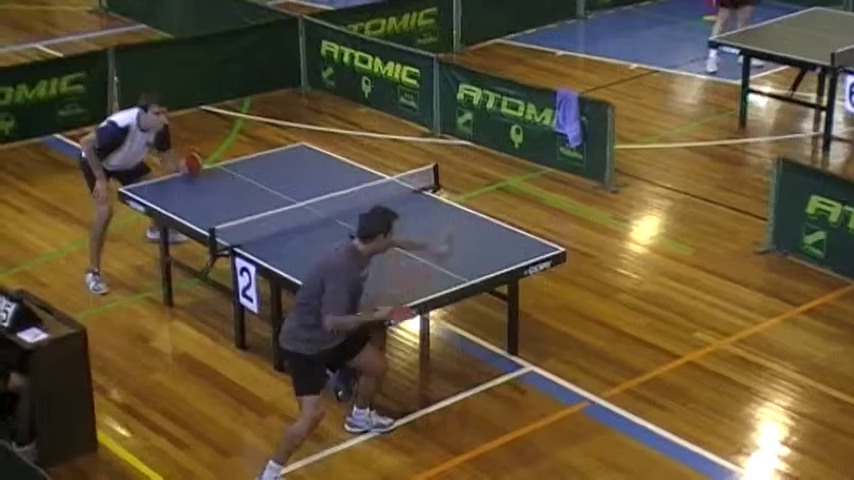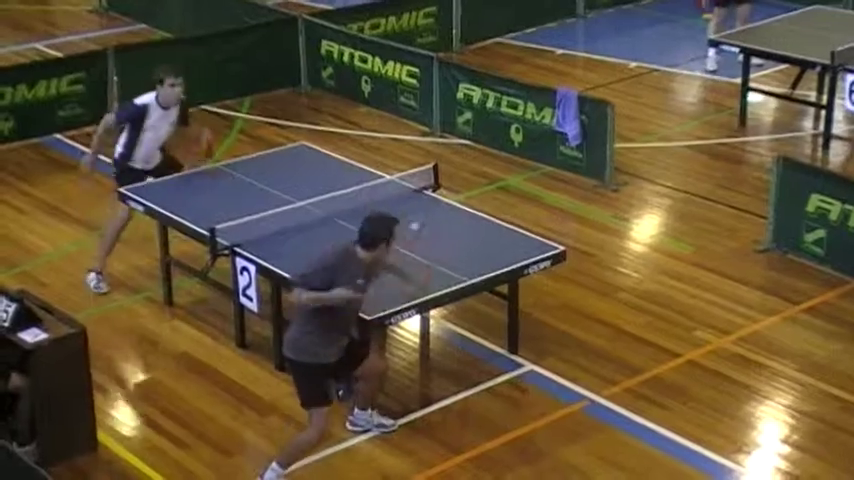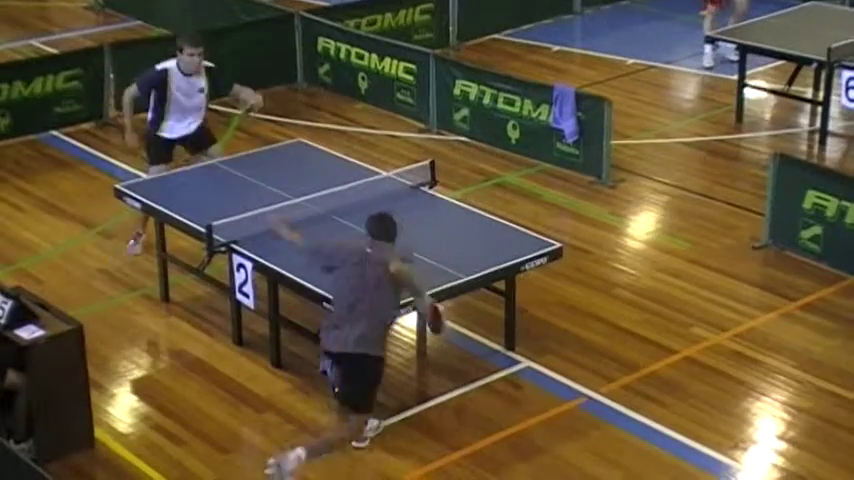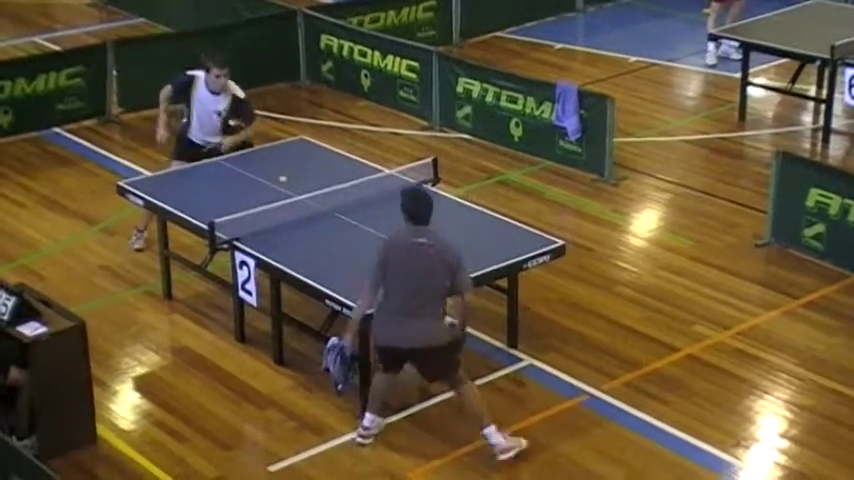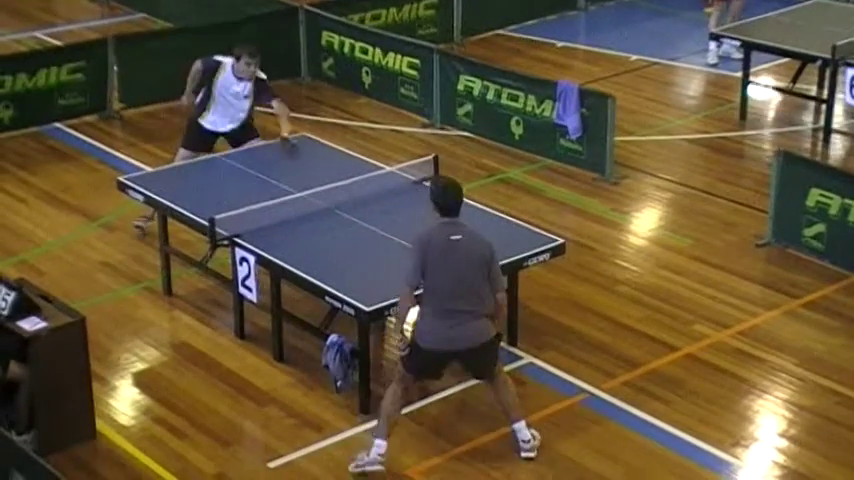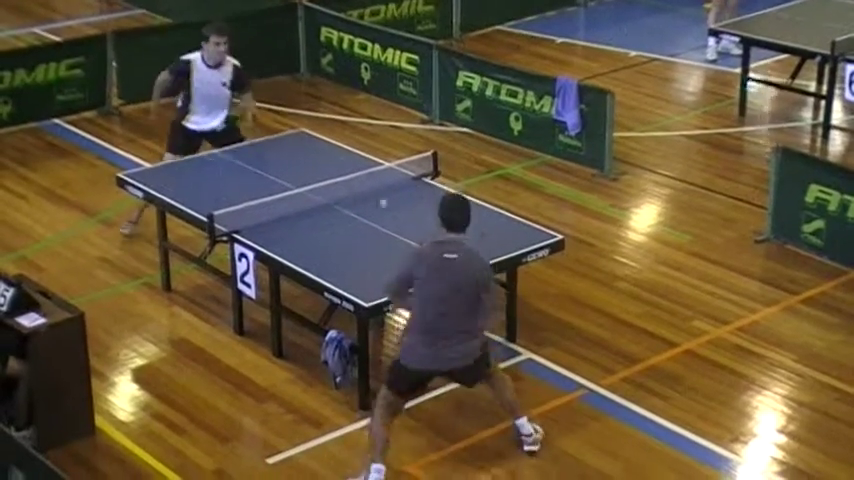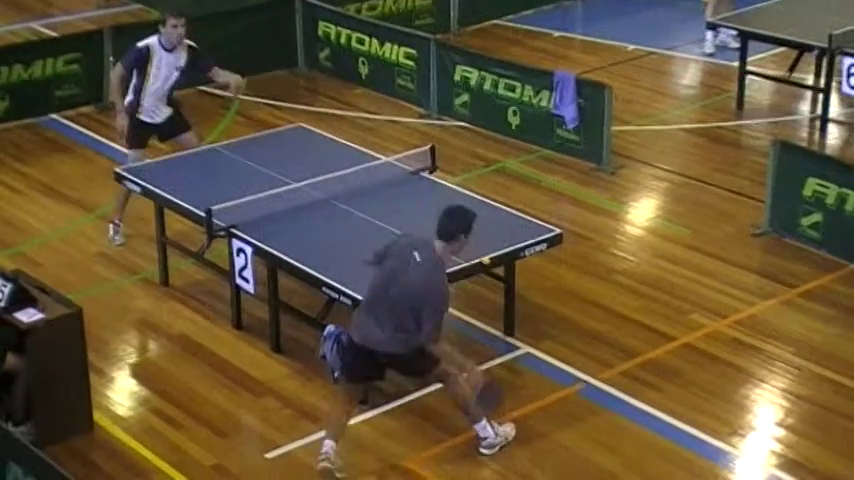
dt=0.3s
person 1, frame 1
left shoulder: (357, 248)
right shoulder: (343, 266)
left elbow: (392, 244)
right elbow: (332, 322)
left wrist: (427, 247)
right wrist: (376, 316)
left hip: (335, 334)
right hip: (302, 342)
left knee: (377, 366)
right knee: (313, 414)
left ankle: (359, 416)
person 1, frame 2
left shoulder: (367, 258)
right shoulder: (334, 261)
left elbow: (382, 265)
right elbow: (296, 296)
left wrist: (405, 276)
right wrist: (328, 297)
left hip: (337, 340)
right hip: (308, 351)
left knee: (377, 368)
right knee: (319, 426)
left ankle: (359, 417)
person 1, frame 3
left shoulder: (346, 251)
right shoulder: (394, 255)
left elbow: (308, 247)
right elbow: (396, 269)
left wrist: (285, 231)
right wrist: (421, 295)
left hip: (334, 339)
right hip: (361, 347)
right knee: (352, 426)
left ankle: (363, 426)
person 1, frame 4
left shoulder: (390, 244)
right shoulder: (448, 250)
left elbow: (371, 291)
right elbow: (462, 298)
left wrist: (351, 327)
right wrist: (459, 327)
left hip: (390, 335)
right hip: (433, 336)
left knee: (385, 370)
right knee: (461, 383)
left ankle: (368, 424)
right ankle: (498, 440)
person 1, frame 5
left shoulder: (425, 240)
right shoulder: (482, 244)
left elbow: (408, 291)
right elbow: (501, 298)
left wrist: (398, 331)
right wrist: (493, 326)
left hip: (432, 337)
right hip: (476, 334)
left knee: (399, 385)
right knee: (497, 377)
left ankle: (376, 452)
right ankle: (525, 437)
person 1, frame 6
left shoulder: (421, 254)
right shoulder: (479, 267)
left elbow: (393, 294)
right elbow: (488, 321)
right wrist: (478, 327)
left hip: (414, 353)
right hip: (457, 355)
left knee: (384, 407)
right knee: (494, 375)
right ankle: (527, 432)
person 1, frame 7
left shoulder: (406, 242)
right shoulder: (436, 286)
left elbow: (375, 260)
right elbow: (431, 343)
right wrist: (467, 370)
left hip: (362, 333)
right hip: (399, 344)
left knee: (346, 398)
right knee: (454, 374)
left ankle: (329, 451)
right ankle: (487, 435)
person 2, frame 1
left shoulder: (160, 127)
right shoulder: (120, 125)
left elbow: (167, 158)
right elbow: (86, 143)
left wrist: (181, 167)
right wrist: (100, 179)
left hip: (128, 162)
right hip: (97, 162)
right knee: (105, 210)
left ankle: (156, 230)
right ankle: (92, 271)
person 2, frame 2
left shoulder: (179, 103)
right shoulder: (141, 106)
left elbow: (184, 127)
right elbow: (107, 122)
left wrist: (203, 137)
right wrist: (92, 154)
left hip: (156, 157)
right hip: (130, 163)
right knee: (123, 214)
right ankle: (96, 272)
person 2, frame 3
left shoulder: (208, 71)
right shoulder: (162, 73)
left elbow: (234, 90)
right elbow: (129, 94)
left wrist: (252, 97)
right wrist: (129, 130)
left hip: (193, 127)
right hip: (162, 132)
right ankle: (138, 234)
person 2, frame 4
left shoulder: (236, 97)
right shoulder: (191, 79)
left elbow: (252, 125)
right elbow: (166, 92)
left wrist: (234, 139)
right wrist: (162, 125)
left hip: (227, 138)
right hip: (193, 136)
right ankle: (141, 229)
person 2, frame 5
left shoulder: (259, 81)
right shoulder: (218, 64)
left elbow: (279, 105)
right elbow: (198, 65)
left wrist: (284, 123)
right wrist: (188, 94)
left hip: (238, 125)
right hip: (204, 122)
right ankle: (150, 215)
person 2, frame 6
left shoulder: (234, 67)
right shoulder: (187, 63)
left elbow: (244, 92)
right elbow: (165, 78)
left wrist: (248, 107)
right wrist: (156, 101)
left hip: (221, 123)
right hip: (188, 123)
right ankle: (134, 219)
person 2, frame 7
left shoulder: (189, 50)
right shoulder: (144, 49)
left elbow: (214, 72)
right elbow: (116, 74)
left wrist: (233, 78)
right wrist: (121, 113)
left hip: (166, 110)
right hip: (139, 114)
left knee: (196, 150)
right ankle: (116, 222)
